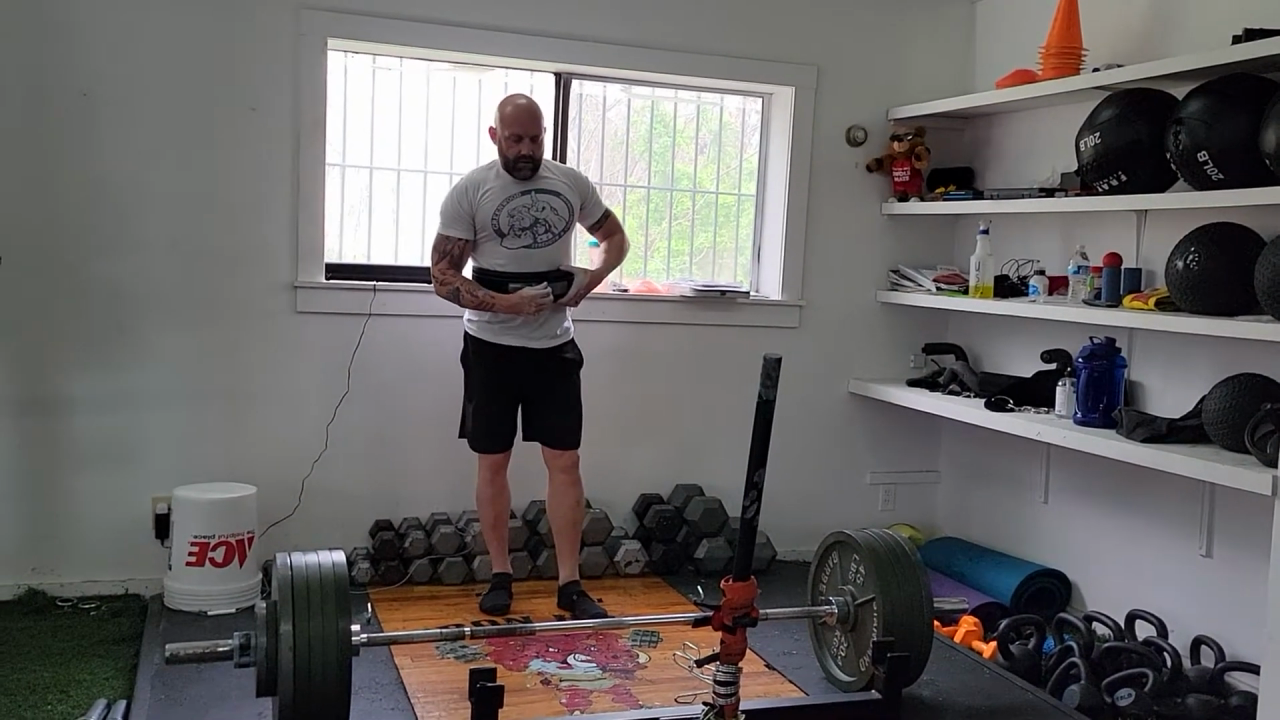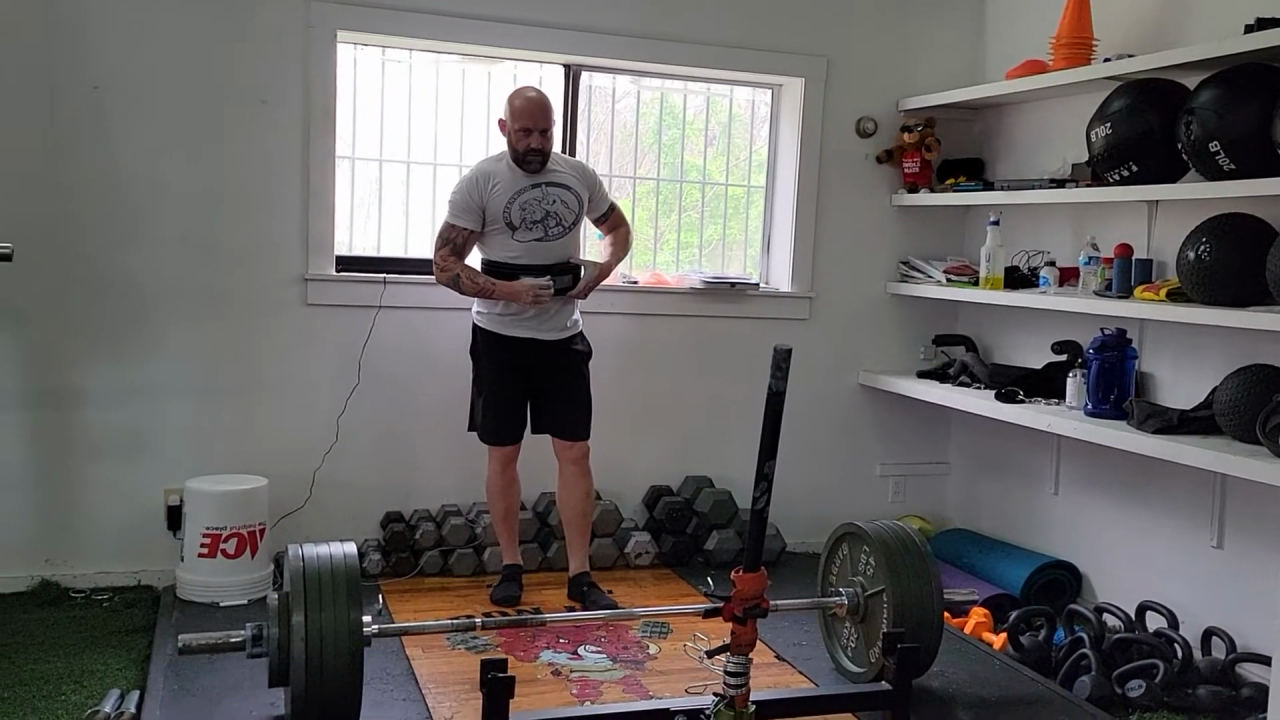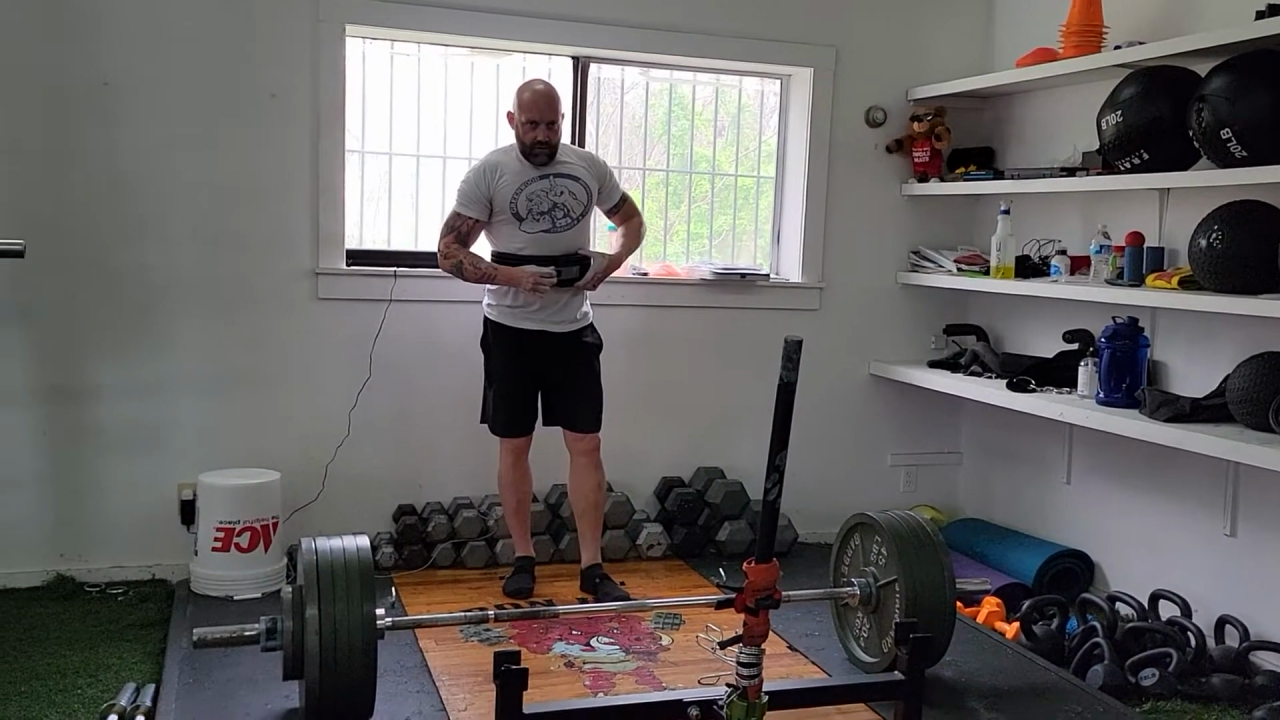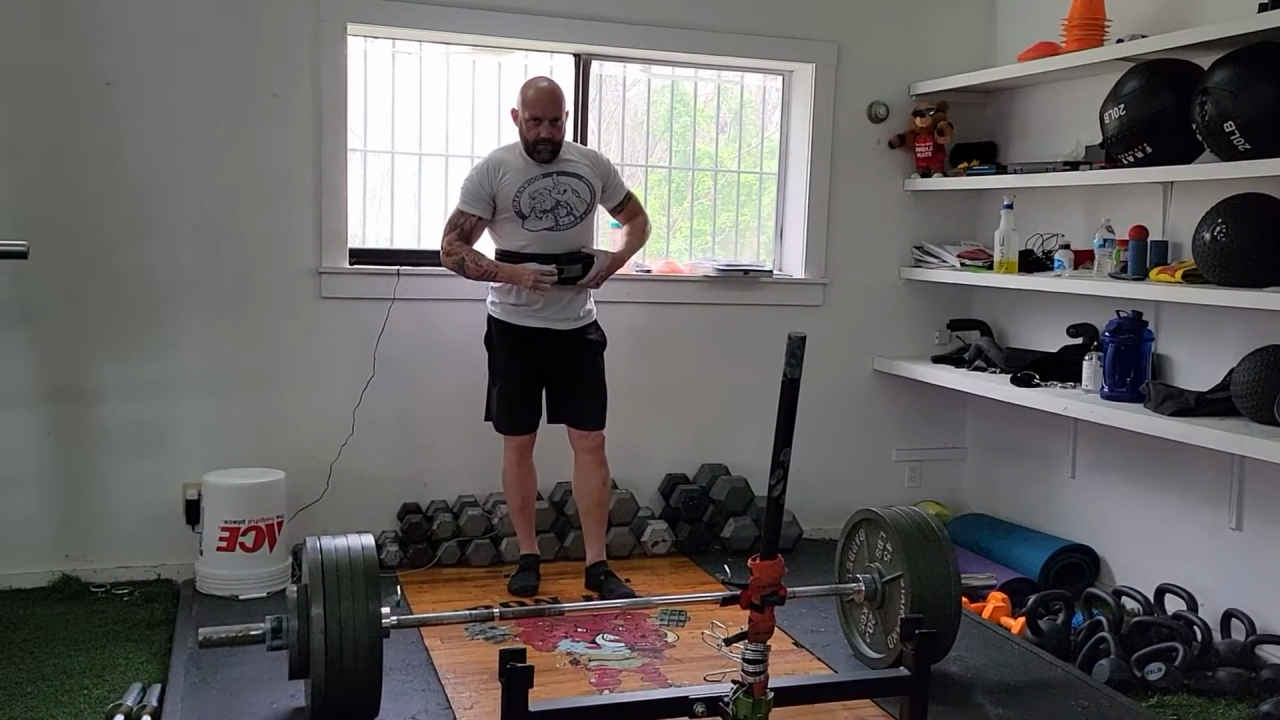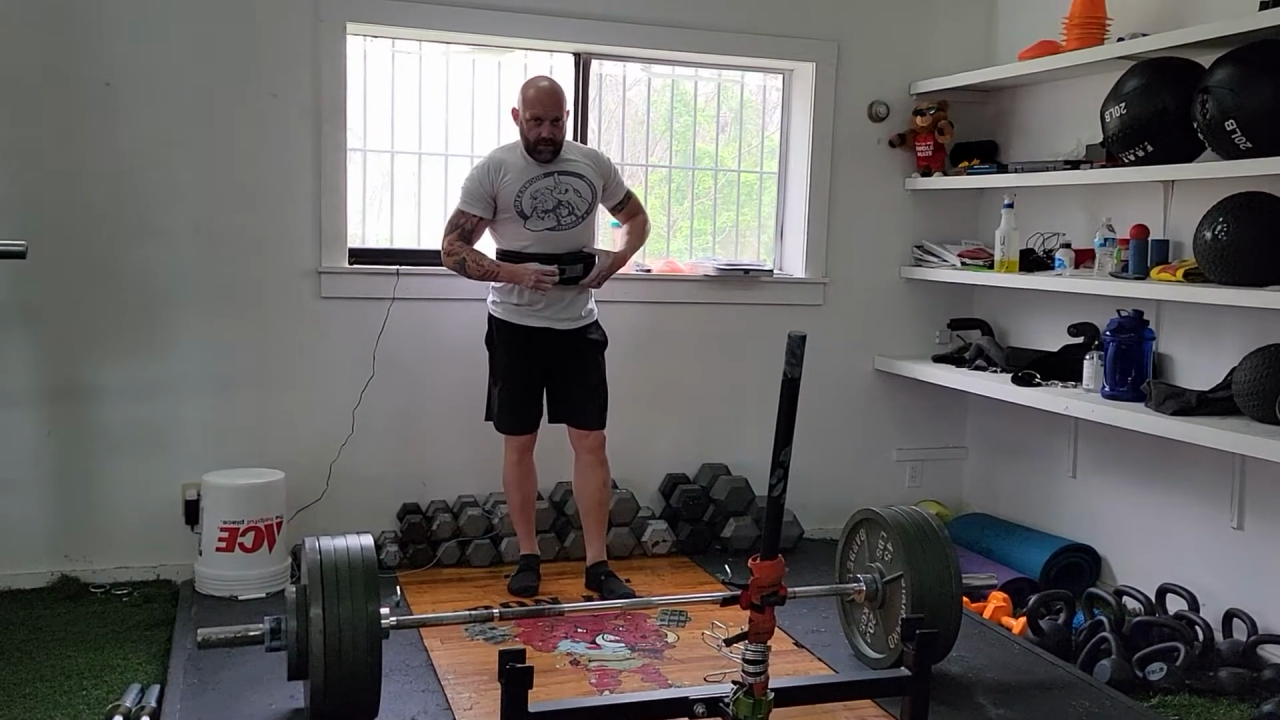
dt=0.4s
person 1, frame 1
left shoulder: (571, 182)
right shoulder: (469, 192)
left elbow: (616, 236)
right elbow: (443, 277)
left wrist: (593, 277)
right wrist: (505, 304)
left hip: (554, 345)
right hip: (492, 346)
left knee: (564, 462)
right knee: (492, 462)
left ankle: (569, 583)
right ankle: (500, 576)
person 1, frame 2
left shoulder: (579, 175)
right shoulder: (480, 182)
left elbow: (619, 228)
right elbow: (445, 265)
left wrist: (600, 270)
right wrist: (509, 291)
left hip: (563, 336)
right hip: (501, 337)
left knee: (575, 453)
right knee: (502, 454)
left ankle: (579, 574)
right ankle: (510, 568)
person 1, frame 3
left shoulder: (590, 167)
right shoulder: (488, 173)
left elbow: (632, 220)
right elbow: (449, 253)
left wrist: (611, 261)
right wrist: (511, 277)
left hip: (573, 328)
right hip: (511, 329)
left knee: (586, 446)
right knee: (514, 446)
left ankle: (592, 566)
right ankle: (523, 560)
person 1, frame 4
left shoulder: (594, 165)
right shoulder: (492, 171)
left elbow: (637, 218)
right elbow: (451, 250)
left wrist: (615, 258)
right wrist: (511, 273)
left hip: (577, 325)
right hip: (515, 326)
left knee: (590, 442)
right knee: (518, 444)
left ankle: (597, 563)
right ankle: (528, 557)
person 1, frame 5
left shoulder: (594, 164)
right shoulder: (493, 171)
left elbow: (636, 217)
right elbow: (452, 250)
left wrist: (617, 258)
right wrist: (513, 274)
left hip: (578, 325)
right hip: (516, 326)
left knee: (591, 443)
right knee: (519, 444)
left ankle: (597, 564)
right ankle: (528, 557)
